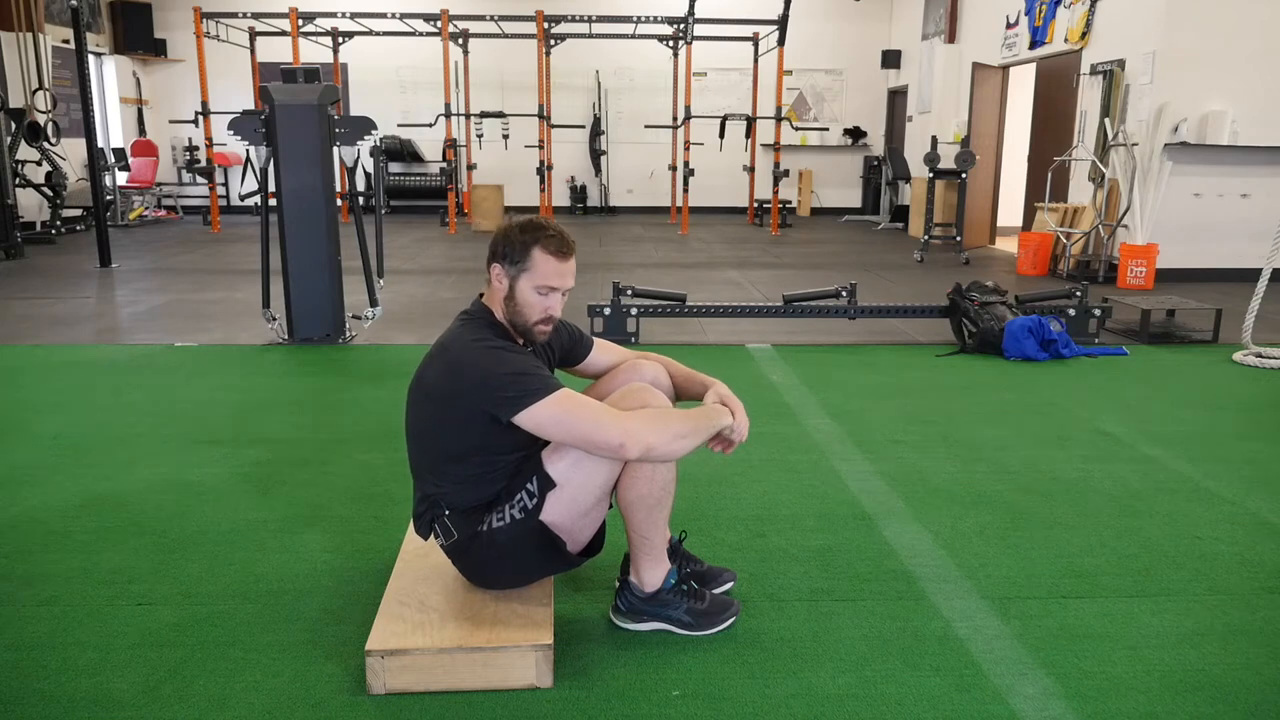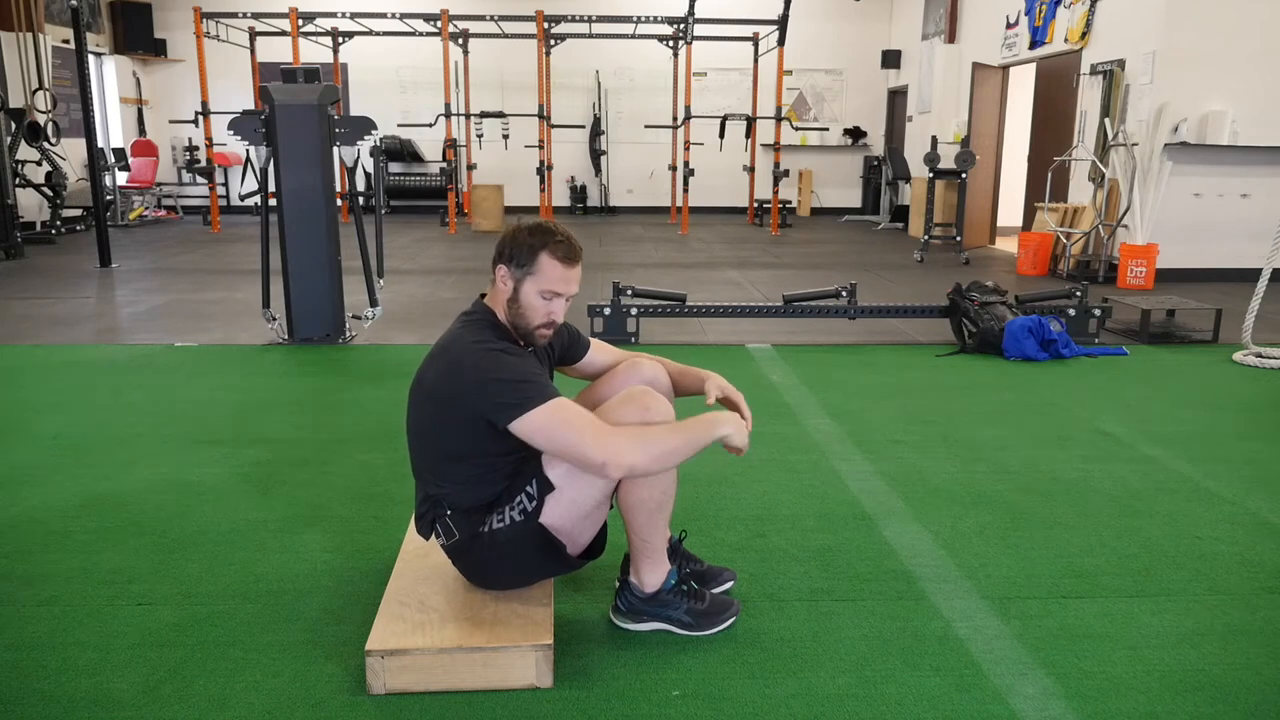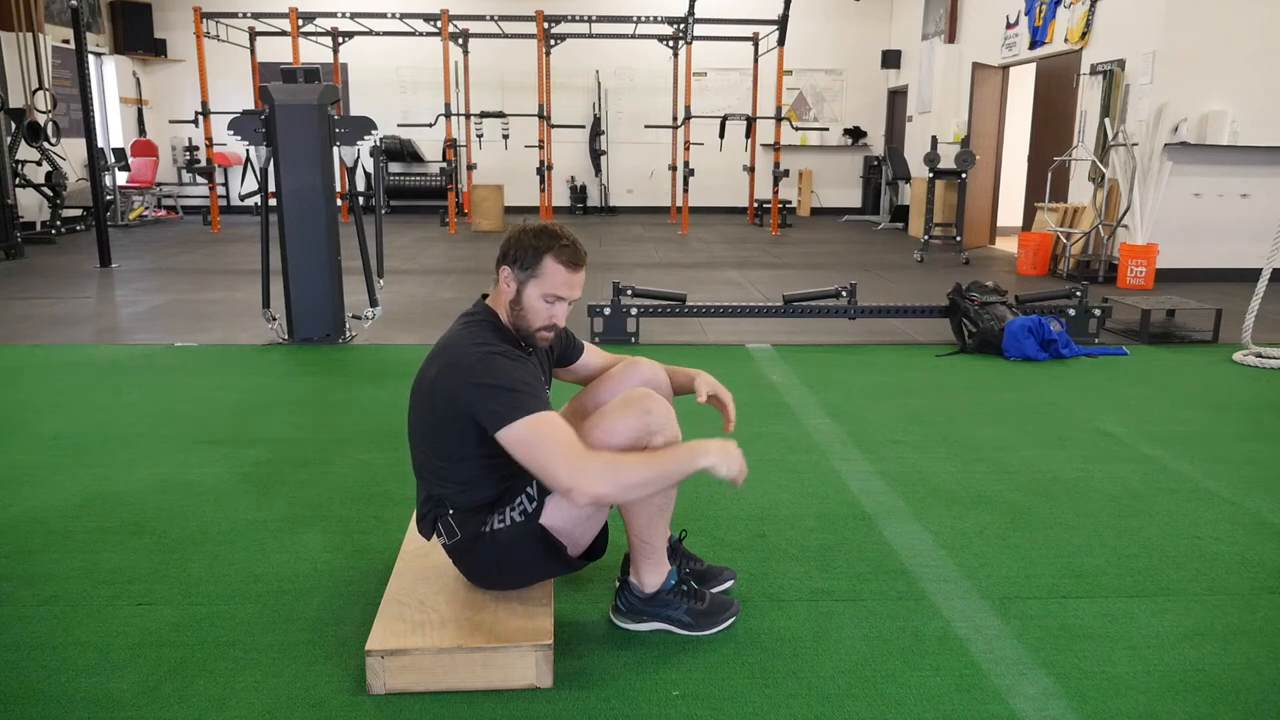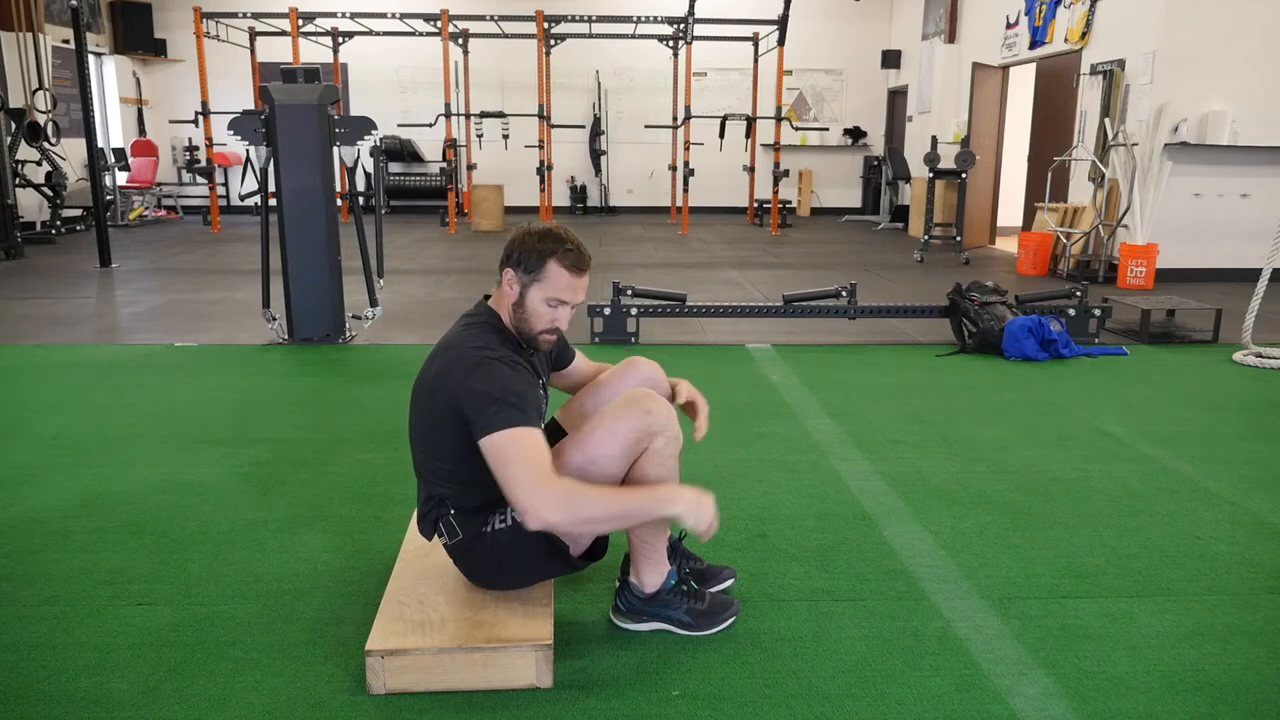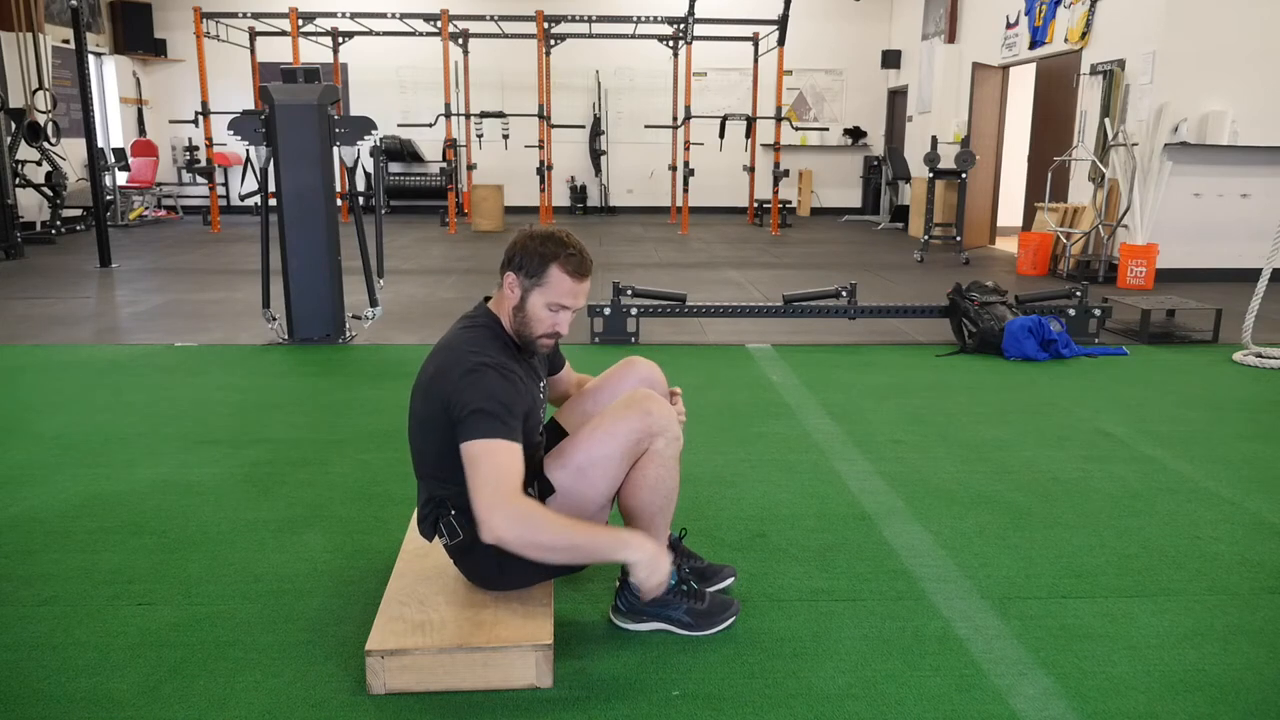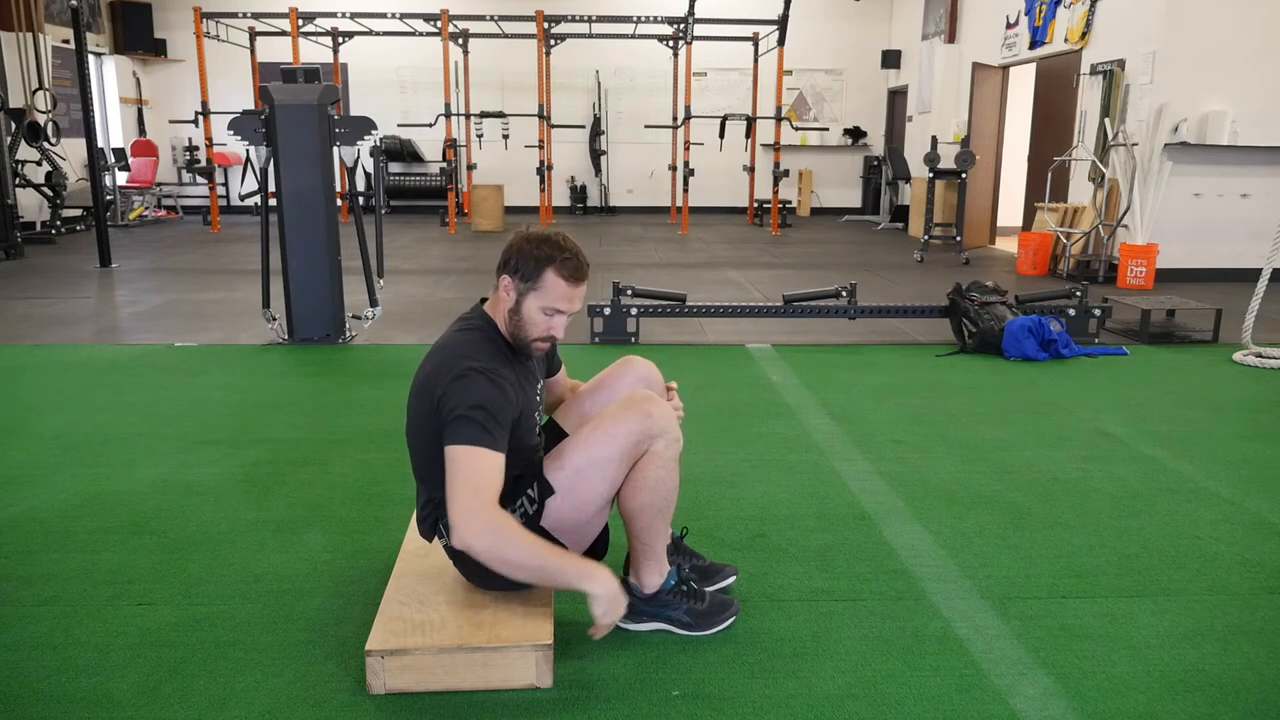
dt=0.1s
person 1, frame 1
left shoulder: (533, 325)
right shoulder: (481, 360)
left elbow: (637, 361)
right elbow: (626, 440)
left wrist: (710, 386)
right wrist: (717, 416)
left hip: (513, 488)
right hip: (488, 538)
left knee: (646, 377)
right knee: (642, 411)
left ankle: (659, 551)
right ankle: (650, 591)
person 1, frame 2
left shoulder: (532, 324)
right shoulder: (483, 360)
left elbow: (623, 361)
right elbow: (613, 457)
left wrist: (700, 378)
right wrist: (716, 425)
right hip: (488, 539)
left knee: (644, 376)
right knee: (647, 413)
left ankle: (658, 552)
right ankle: (650, 592)
person 1, frame 3
left shoulder: (533, 325)
right shoulder: (483, 362)
left elbow: (615, 365)
right elbow: (582, 483)
left wrist: (692, 377)
right wrist: (702, 453)
left hip: (517, 486)
right hip: (490, 538)
left knee: (643, 377)
right knee: (648, 416)
left ankle: (658, 551)
right ankle: (650, 591)
person 1, frame 4
left shoulder: (527, 326)
right shoulder: (484, 366)
left elbow: (586, 375)
right elbow: (541, 509)
left wrist: (673, 386)
right wrist: (673, 498)
left hip: (519, 491)
right hip: (491, 540)
left knee: (641, 376)
right knee: (650, 418)
left ankle: (659, 552)
right ankle: (649, 594)
person 1, frame 5
left shoulder: (526, 328)
right shoulder: (480, 372)
left elbow: (564, 387)
right elbow: (500, 522)
right wrist: (628, 545)
right hip: (491, 544)
left knee: (639, 375)
right knee: (649, 418)
left ankle: (658, 553)
right ankle: (649, 595)
person 1, frame 6
left shoulder: (524, 328)
right shoulder: (475, 374)
left elbow: (560, 394)
right elbow: (474, 530)
left wrist: (650, 395)
right wrist: (593, 578)
right hip: (501, 541)
left knee: (636, 374)
right knee: (651, 419)
left ankle: (662, 551)
right ankle: (650, 592)
